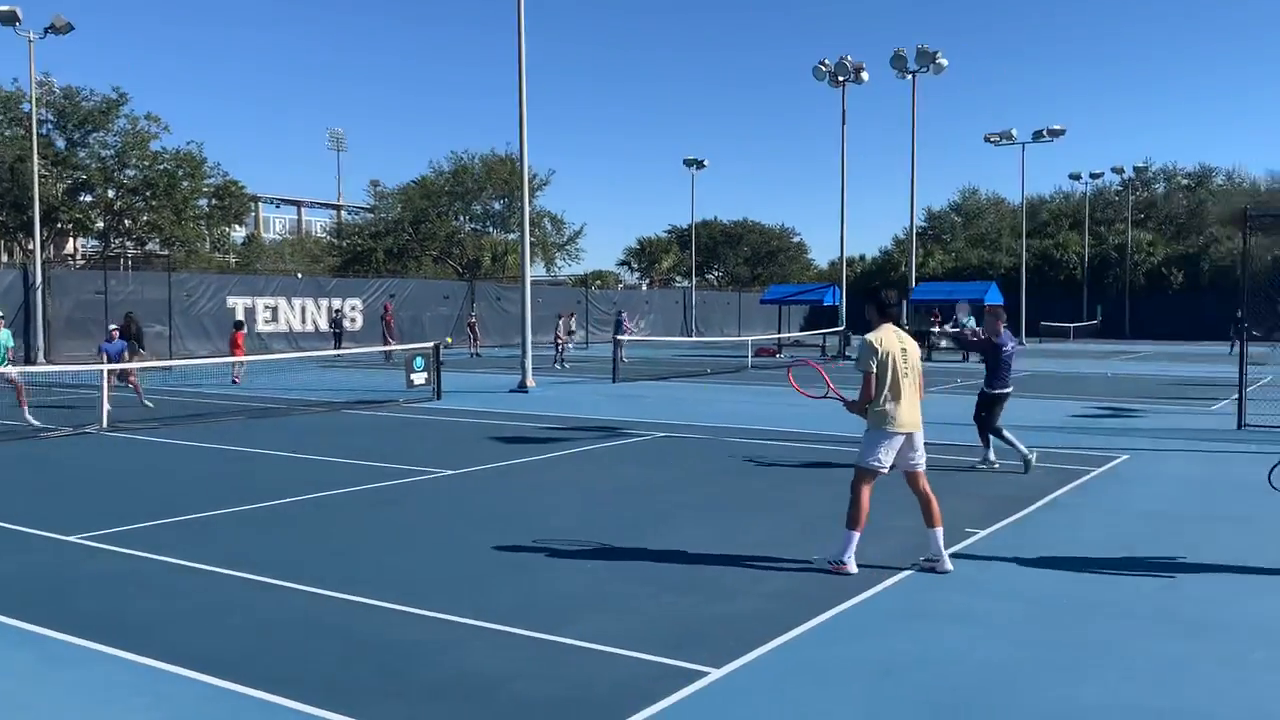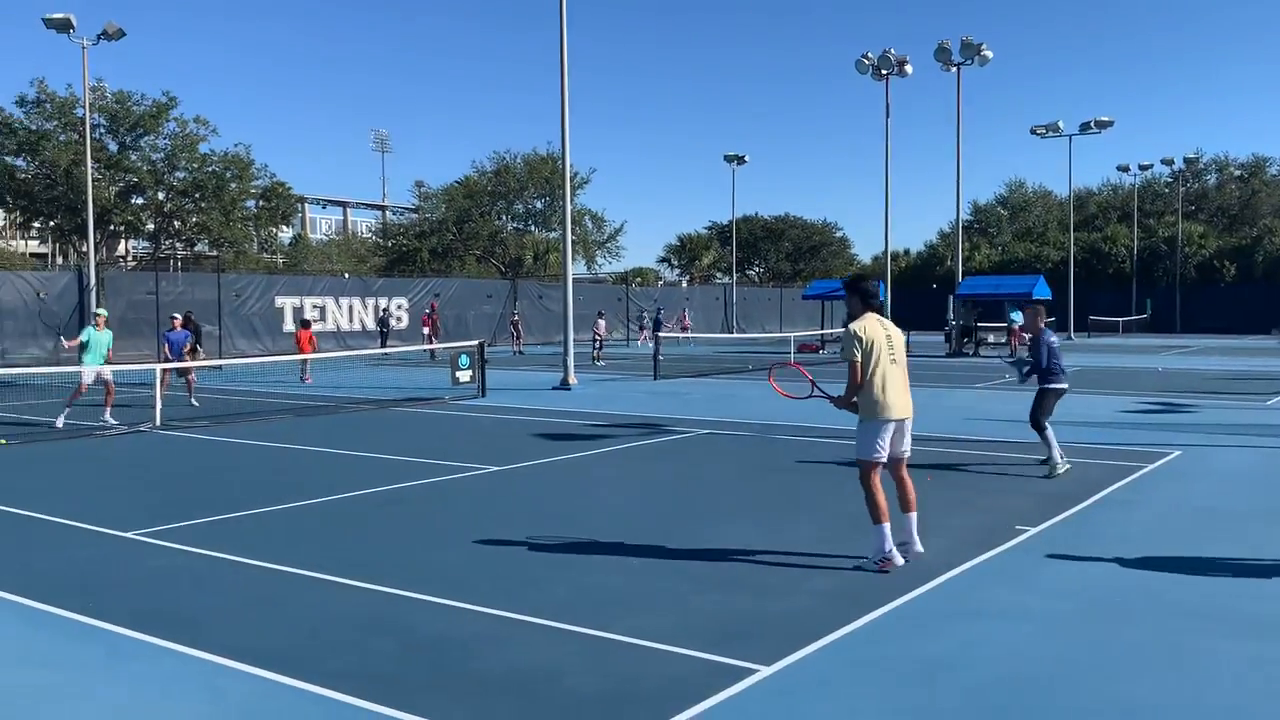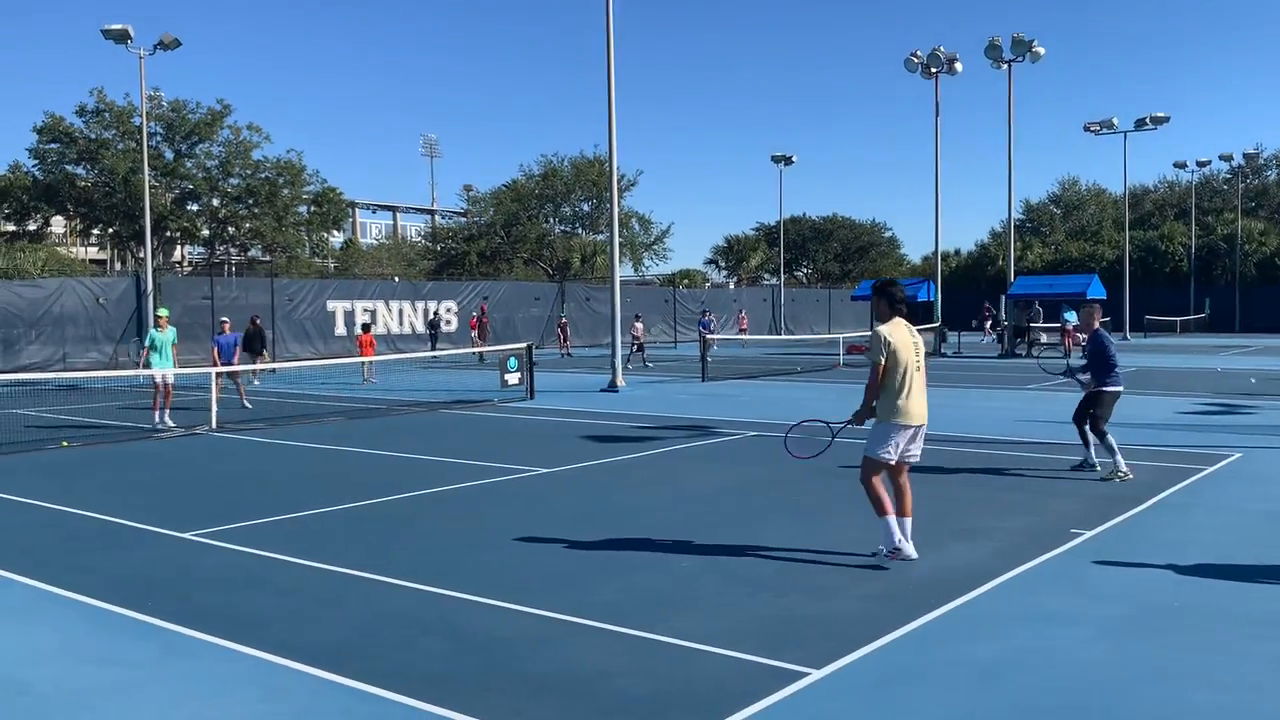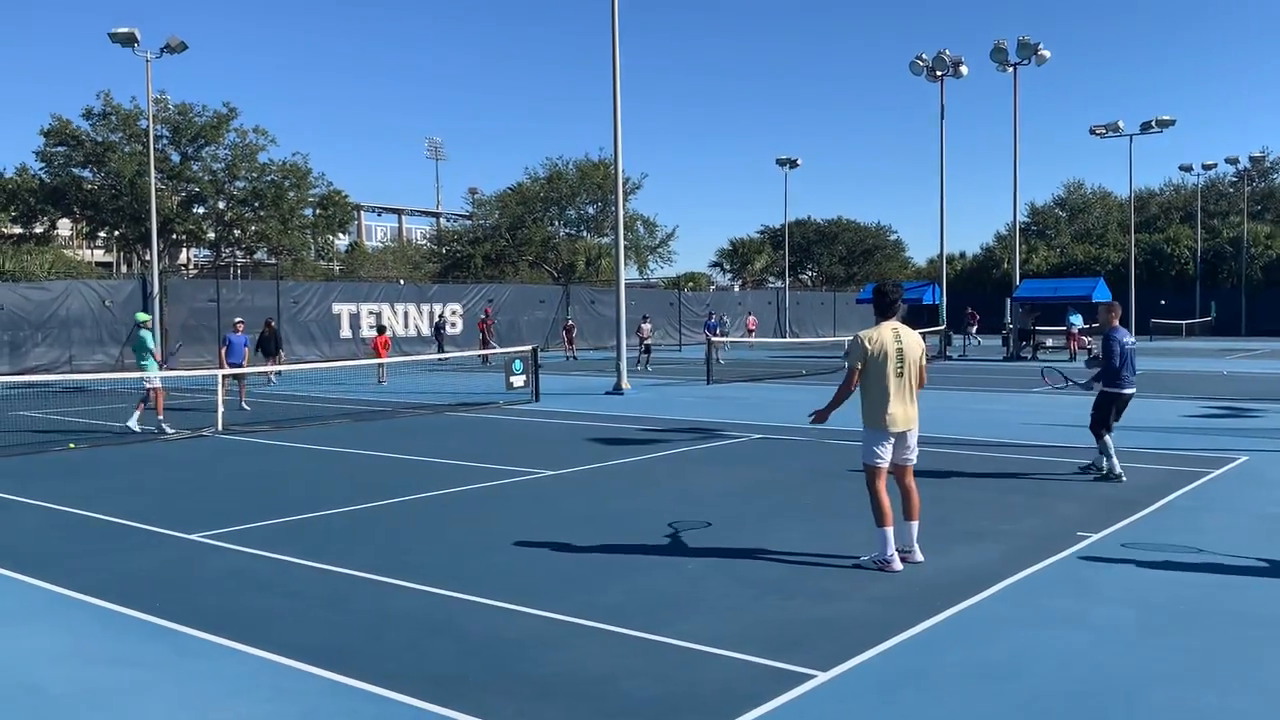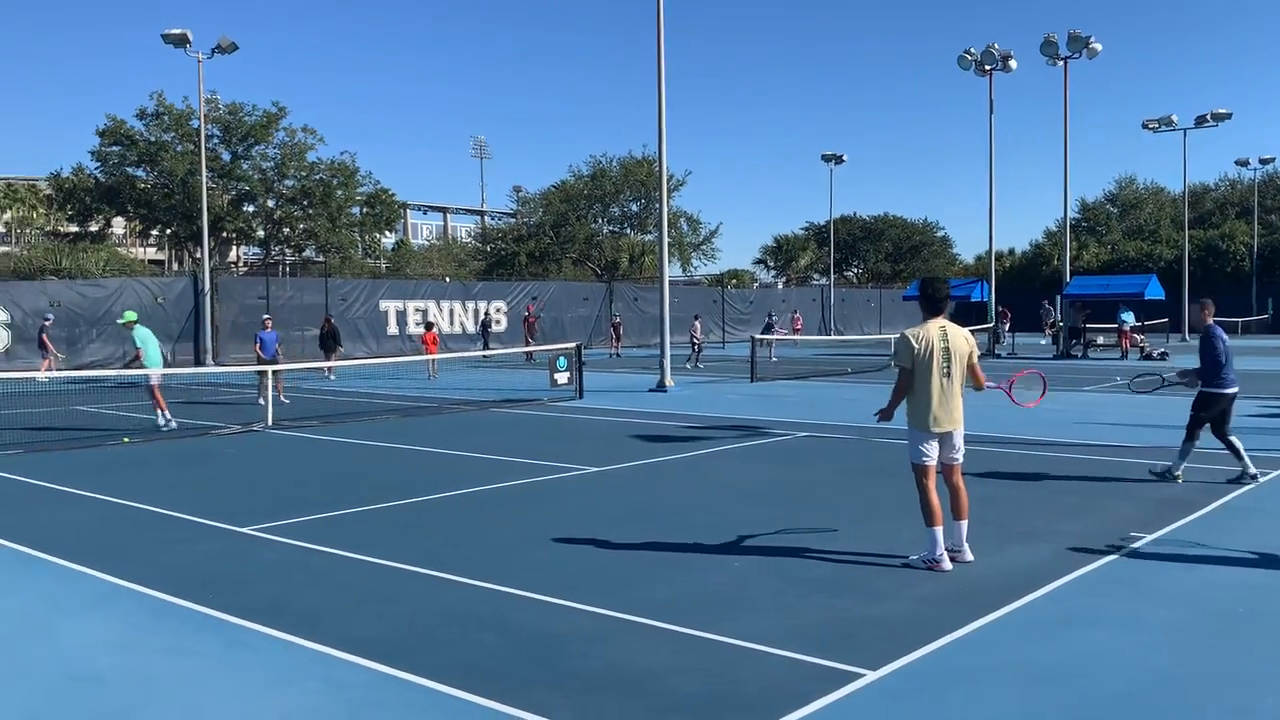
dt=0.5s
person 1, frame 1
left shoulder: (872, 341)
right shoulder: (910, 342)
left elbow: (868, 392)
left wrist: (856, 406)
left hip: (885, 424)
right hip: (912, 423)
left knee: (861, 487)
right knee: (921, 488)
left ankle: (846, 557)
right ankle: (939, 555)
person 1, frame 2
left shoulder: (856, 329)
right shoulder: (893, 329)
left elbow: (856, 379)
left wrist: (845, 400)
left hip: (877, 413)
right hip: (903, 409)
left knee: (870, 479)
right knee: (900, 474)
left ankle: (889, 553)
right ankle: (912, 539)
person 1, frame 3
left shoulder: (883, 333)
right shoulder: (914, 334)
left elbow: (875, 382)
left wrist: (864, 410)
left hip: (894, 417)
right hip: (918, 415)
left knee: (870, 476)
right knee: (899, 477)
left ankle: (897, 541)
right ankle: (905, 543)
person 1, frame 4
left shoulder: (864, 339)
right shoulder: (915, 338)
left elbow: (849, 385)
right elbow: (921, 383)
left wrist: (826, 411)
left hip: (879, 423)
right hip: (908, 420)
left knee: (877, 485)
right knee: (906, 481)
left ankle: (888, 555)
right ankle: (911, 547)
person 1, frame 5
left shoulder: (911, 337)
right shoulder: (964, 336)
left elbow: (903, 386)
right elbow: (978, 381)
left wrist: (889, 409)
right wrist: (984, 383)
left hip: (924, 422)
right hip: (954, 420)
left knee: (927, 484)
right knee: (955, 480)
left ankle: (938, 554)
right ankle: (960, 546)
person 2, frame 1
left shoulder: (994, 343)
right shoulder: (1007, 336)
left elbow: (967, 345)
left wrist: (951, 333)
right wrist: (972, 337)
left hip: (997, 390)
right hip: (991, 387)
left knee: (990, 426)
right knee: (979, 420)
left ankle: (1025, 454)
right ankle: (989, 458)
person 2, frame 2
left shoulder: (1040, 338)
right shoulder: (1050, 335)
left elbow: (1040, 364)
left wrist: (1025, 375)
right wrist: (1028, 364)
left hip: (1053, 384)
right hip: (1056, 383)
left knee: (1037, 420)
right knee: (1038, 419)
left ankle: (1058, 461)
right ankle: (1055, 454)
person 2, frame 3
left shoulder: (1101, 338)
right shoulder: (1091, 337)
left elbow: (1112, 364)
left wrist: (1093, 381)
right wrist: (1078, 370)
left hip: (1108, 388)
right hip: (1099, 387)
left knee: (1097, 426)
right knee: (1079, 418)
left ankle: (1122, 469)
right ankle: (1090, 460)
person 2, frame 4
left shoulder: (1111, 336)
right shoulder: (1126, 334)
left elbow: (1112, 365)
left wrist: (1094, 379)
right wrist: (1101, 362)
left hip: (1114, 388)
right hip: (1128, 388)
left knee: (1097, 426)
right knee: (1106, 425)
left ankle: (1115, 471)
right ankle: (1100, 463)
person 2, frame 5
left shoulder: (1210, 334)
right shoulder: (1217, 332)
left elbow: (1218, 363)
left wrist: (1197, 377)
right wrist: (1194, 372)
left hip: (1215, 389)
right hip: (1228, 389)
left knee: (1193, 428)
right knee: (1221, 431)
left ankle: (1174, 471)
right ankle: (1249, 470)
